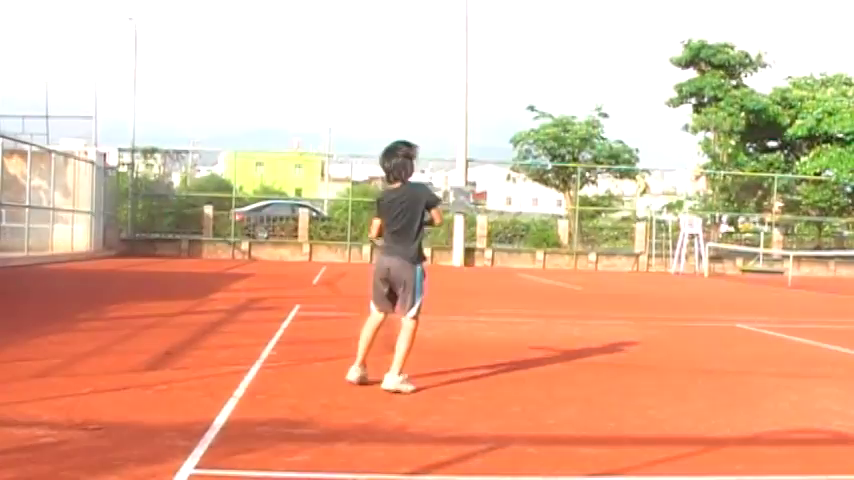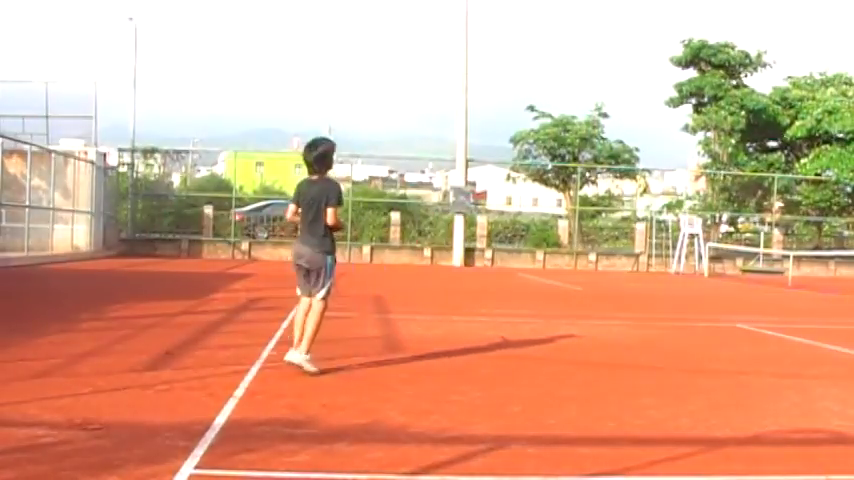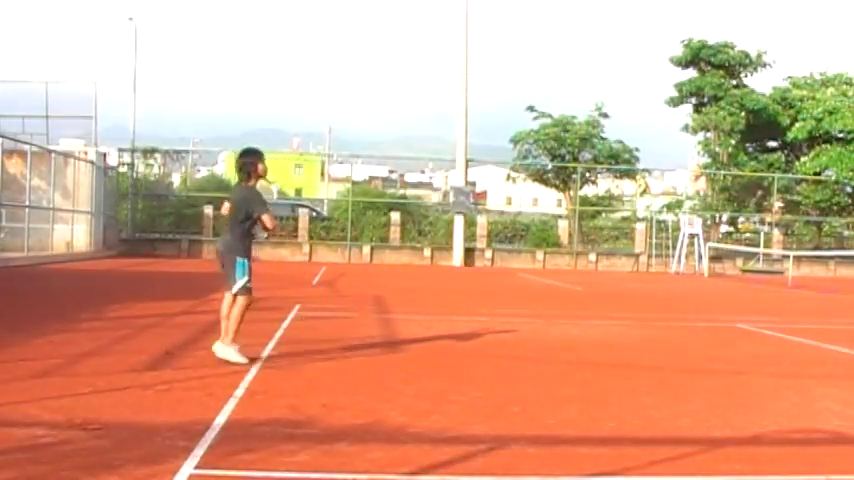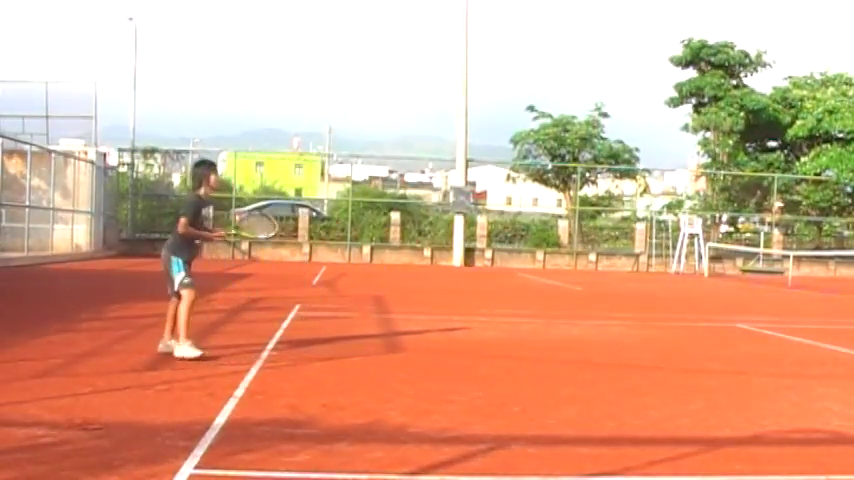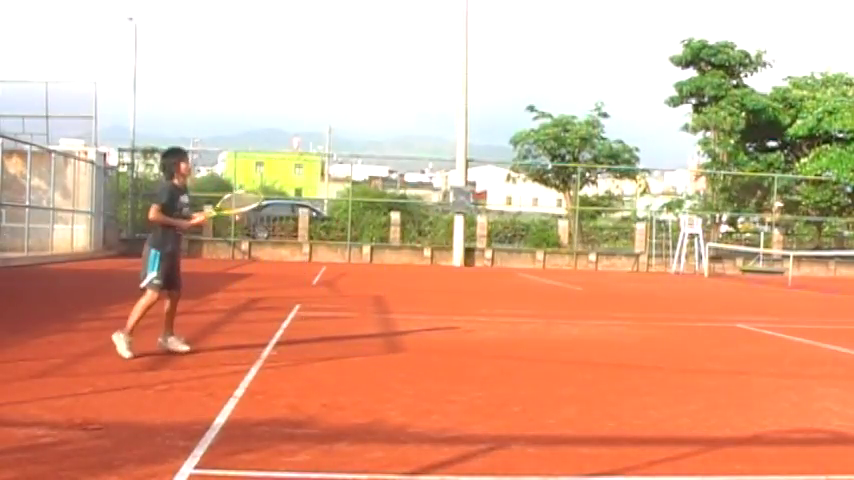
dt=0.5s
person 1, frame 1
left shoulder: (383, 196)
right shoulder: (420, 191)
left elbow: (374, 233)
right elbow: (438, 220)
left hip: (384, 261)
right hip: (408, 263)
left knee: (376, 315)
right knee: (409, 320)
left ankle: (358, 367)
right ankle: (394, 376)
person 1, frame 2
left shoulder: (302, 186)
right shoulder: (332, 186)
left elbow: (290, 215)
right elbow: (332, 220)
right wrist: (341, 225)
left hip: (301, 248)
right hip: (321, 251)
left knee: (305, 299)
right knee: (319, 303)
left ankle: (296, 348)
right ankle: (301, 353)
person 1, frame 3
left shoulder: (238, 188)
right shoulder: (253, 195)
left elbow: (225, 210)
right elbow: (270, 224)
right wrist: (266, 220)
left hip: (226, 246)
right hip: (238, 252)
left knee: (230, 294)
right knee: (243, 298)
left ankle: (223, 341)
right ankle: (228, 345)
person 1, frame 4
left shoulder: (204, 200)
right shoulder: (193, 200)
right elbow: (182, 228)
left wrist: (212, 233)
right wrist: (206, 235)
left hip: (184, 256)
right hip: (175, 255)
left knee: (178, 298)
right knee: (188, 294)
left ankle: (167, 340)
right ankle: (182, 341)
person 1, frame 5
left shoulder: (183, 189)
right shoulder: (168, 189)
right elbow: (153, 215)
left wrist: (193, 219)
right wrist: (179, 223)
left hip: (171, 250)
right hip: (158, 250)
left knee: (174, 292)
right knee: (152, 294)
left ankle: (167, 336)
right ankle: (124, 334)
